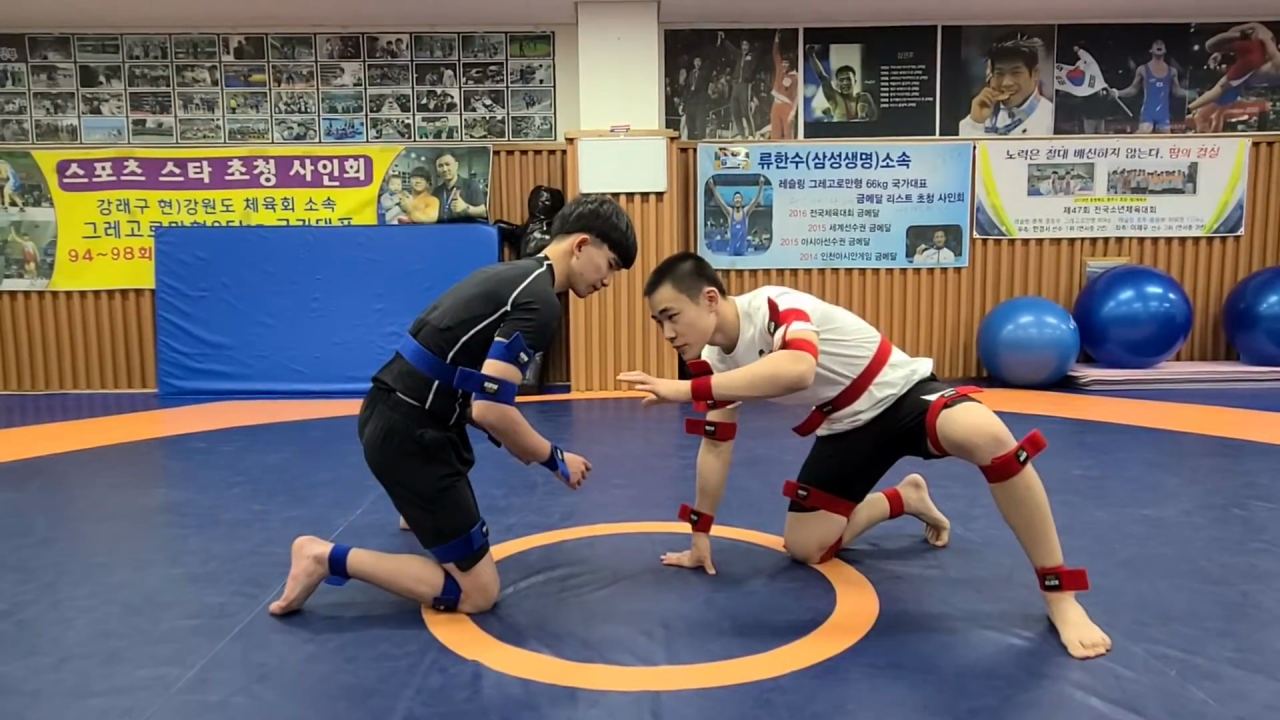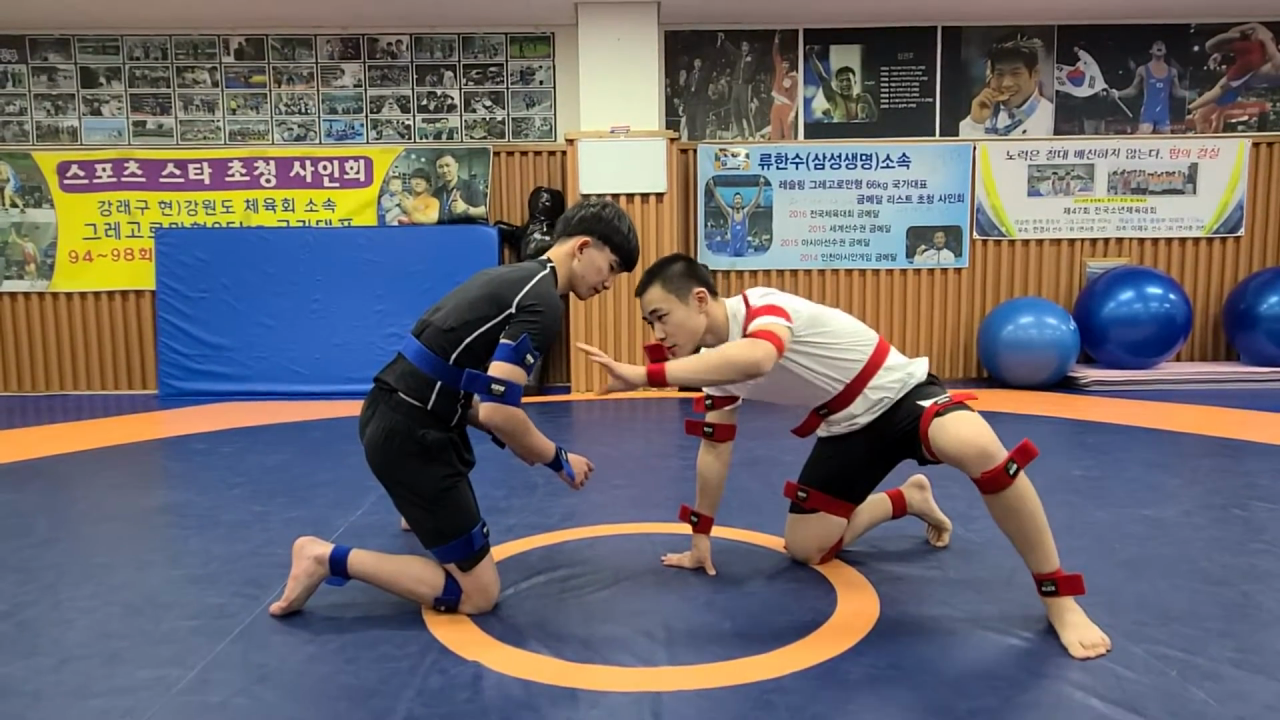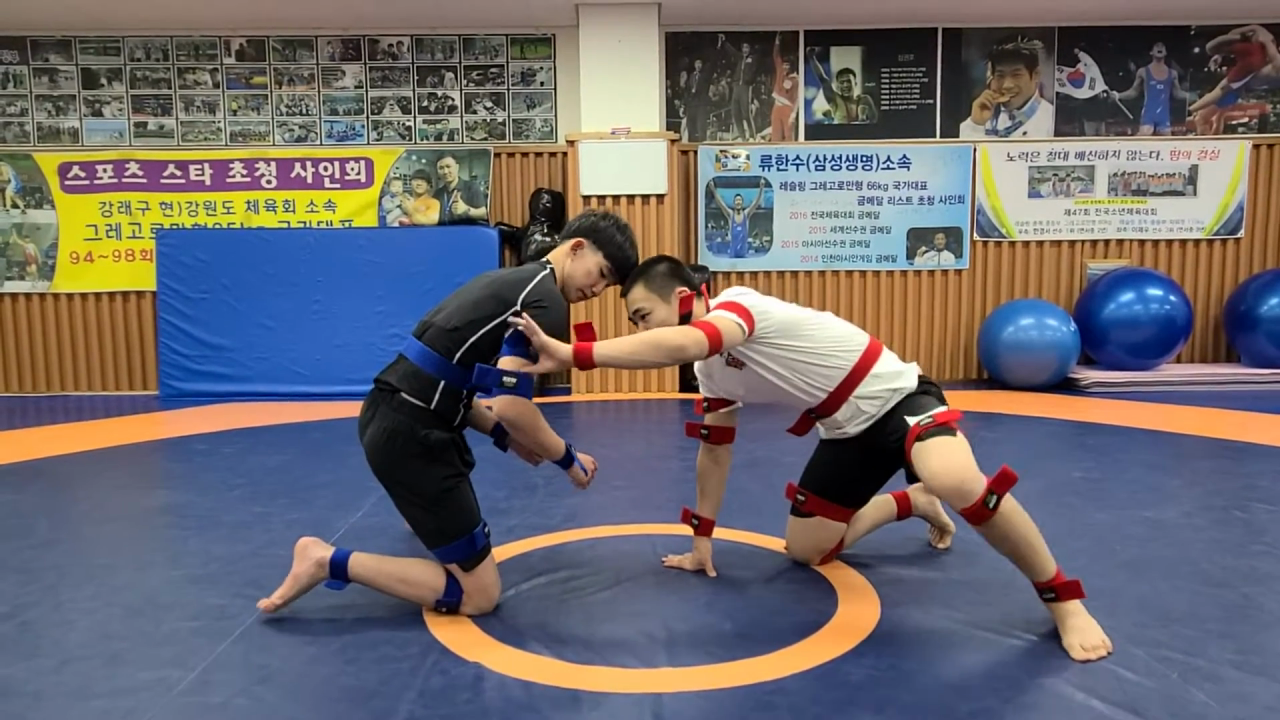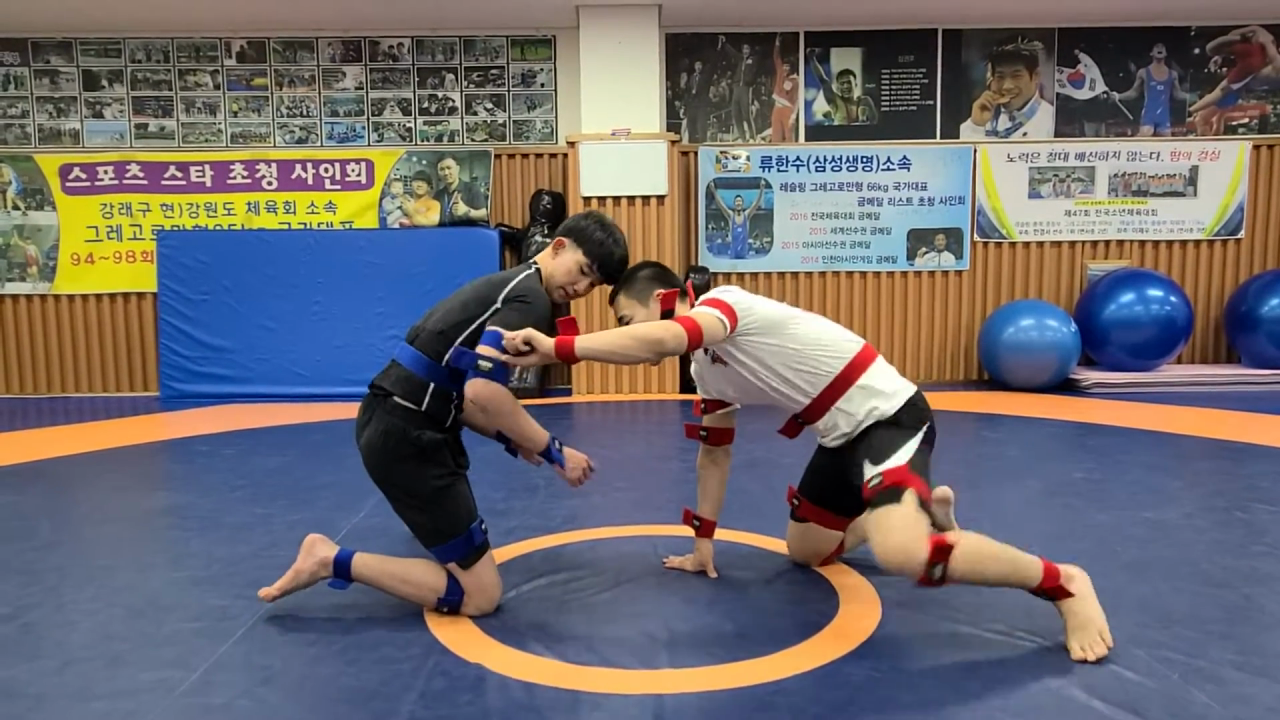
dt=0.3s
person 1, frame 1
left shoulder: (773, 306)
right shoulder: (714, 359)
left elbow: (797, 370)
right elbow: (715, 447)
left wrist: (683, 389)
right wrist: (699, 536)
left hip: (902, 394)
right hip: (846, 427)
left knee: (987, 437)
right knee: (804, 547)
left ankle: (1060, 596)
right ankle: (903, 497)
person 1, frame 2
left shoulder: (760, 305)
right shoulder: (710, 360)
left elbow: (757, 358)
right elbow: (715, 449)
left wrist: (643, 375)
right wrist: (700, 538)
left hip: (900, 394)
right hip: (846, 429)
left knee: (979, 450)
right knee: (804, 548)
left ankle: (1060, 600)
right ankle: (906, 498)
person 1, frame 3
left shoulder: (735, 304)
right shoulder: (710, 368)
left elbow: (685, 343)
right elbow: (715, 450)
left wrist: (574, 353)
right wrist: (703, 540)
left hip: (896, 398)
right hip: (849, 431)
left knee: (956, 484)
right knee: (804, 548)
left ankle: (1063, 598)
right ankle: (909, 501)
person 1, frame 4
left shoulder: (723, 303)
right shoulder: (706, 366)
left elbow: (661, 340)
right elbow: (714, 452)
left wrist: (556, 347)
right wrist: (703, 542)
left hip: (884, 413)
right hip: (844, 436)
left knee: (900, 554)
right knee: (804, 550)
left ankle: (1062, 584)
right ankle: (921, 505)
person 2, frame 1
left shoulder: (510, 273)
right shoulder: (539, 302)
right elbow: (490, 408)
left wrist: (508, 436)
right wrist: (555, 459)
left hip: (389, 412)
right hip: (409, 433)
right knee: (477, 593)
left ankle: (421, 509)
right ankle: (329, 558)
person 2, frame 2
left shoulder: (512, 275)
right shoulder: (543, 303)
right elbow: (499, 409)
left wrist: (508, 438)
right wrist: (559, 461)
left hip: (389, 412)
right hip: (411, 433)
right knee: (478, 594)
left ankle: (422, 509)
right ankle: (328, 559)
person 2, frame 3
left shoulder: (510, 281)
right shoulder: (547, 302)
right elbow: (511, 405)
left wrist: (503, 435)
right wrist: (569, 459)
left hip: (387, 413)
right hip: (410, 434)
right knee: (478, 595)
left ankle: (426, 512)
right ankle: (330, 561)
person 2, frame 4
left shoulder: (505, 285)
right shoulder: (530, 298)
right elbow: (483, 391)
left wrist: (511, 439)
right wrist: (555, 453)
left hip: (386, 419)
right hip: (406, 437)
right knee: (479, 595)
right ankle: (333, 560)
